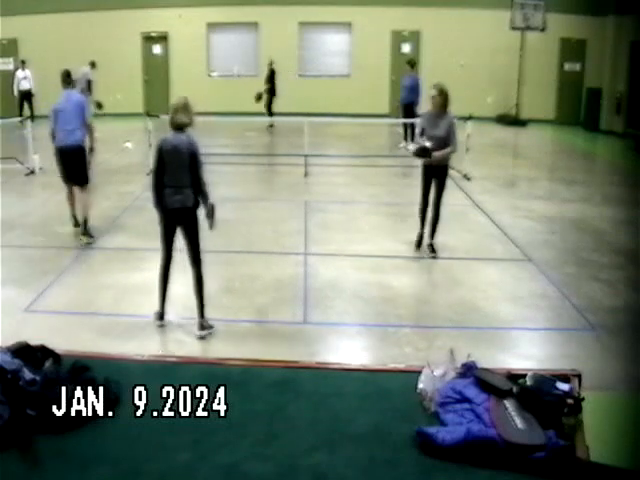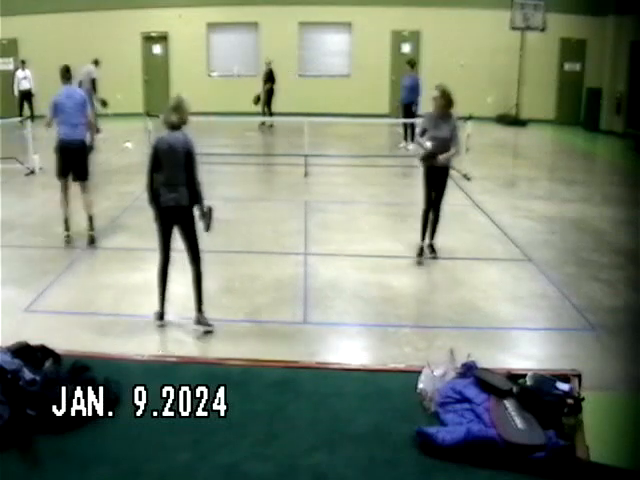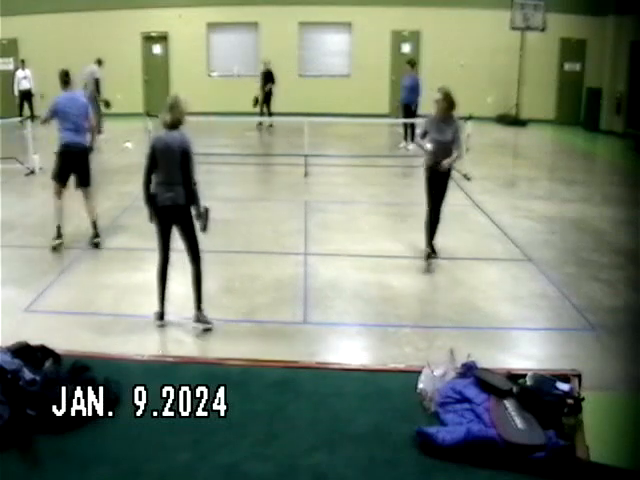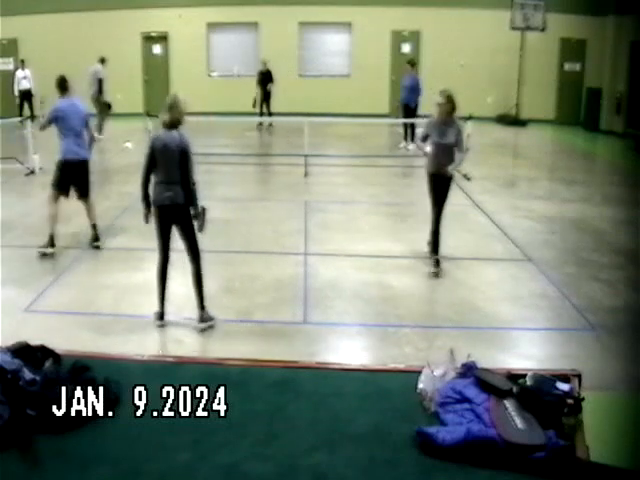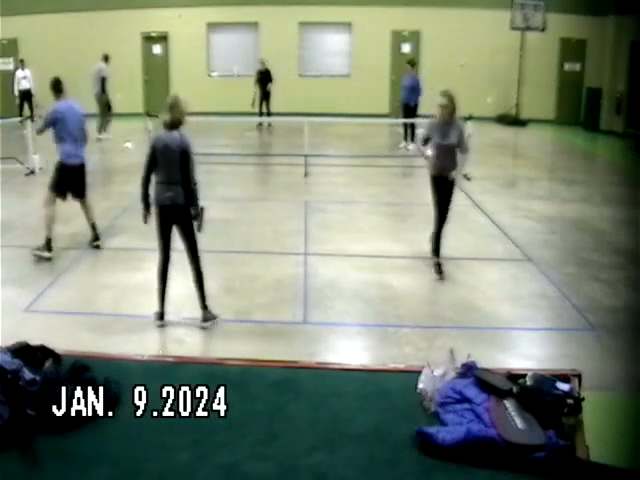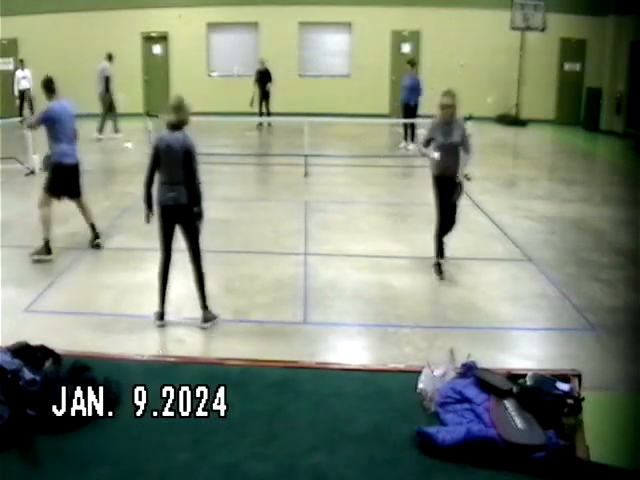
dt=0.1s
person 1, frame 1
left shoulder: (163, 143)
right shoulder: (190, 144)
left elbow: (156, 180)
right elbow: (198, 180)
left wrist: (159, 207)
right wrist: (207, 205)
left hip: (168, 206)
right hip: (187, 206)
left knee: (166, 258)
right knee: (195, 262)
left ankle: (161, 312)
right ankle: (201, 320)
person 1, frame 2
left shoulder: (159, 142)
right shoulder: (186, 142)
left elbow: (151, 178)
right elbow: (192, 179)
left wrist: (154, 205)
right wrist: (201, 205)
left hip: (163, 205)
right hip: (183, 205)
left knee: (164, 258)
right knee: (195, 260)
left ankle: (161, 313)
right ankle: (199, 314)
person 1, frame 3
left shoulder: (156, 141)
right shoulder: (183, 141)
left elbow: (148, 177)
right elbow: (189, 179)
left wrist: (150, 204)
right wrist: (197, 205)
left hip: (161, 204)
right hip: (180, 204)
left knee: (163, 257)
right knee: (194, 257)
left ankle: (161, 312)
right ankle: (198, 313)
person 1, frame 4
left shoulder: (155, 141)
right shoulder: (181, 141)
left elbow: (146, 176)
right elbow: (188, 178)
left wrist: (146, 203)
right wrist: (194, 205)
left hip: (160, 203)
right hip: (179, 203)
left knee: (163, 257)
right knee: (194, 257)
left ankle: (161, 312)
right ankle: (202, 312)
person 1, frame 5
left shoulder: (156, 141)
right shoulder: (183, 142)
left elbow: (146, 176)
right elbow: (189, 178)
left wrist: (145, 203)
right wrist: (195, 206)
left hip: (162, 204)
right hip: (180, 204)
left knee: (164, 257)
right knee: (194, 258)
left ankle: (161, 312)
right ankle: (204, 311)
person 1, frame 6
left shoulder: (160, 141)
right shoulder: (186, 142)
left elbow: (150, 176)
right elbow: (192, 178)
left wrist: (148, 204)
right wrist: (198, 206)
left hip: (164, 204)
right hip: (184, 204)
left knee: (165, 257)
right knee: (195, 258)
left ankle: (161, 312)
right ankle: (205, 312)
person 2, frame 1
left shoulder: (449, 120)
right shoulder: (426, 116)
left elbow: (453, 146)
right elbow: (419, 136)
left wrist: (441, 153)
right wrist: (424, 144)
left hip: (442, 167)
right hip: (428, 165)
left knee: (437, 205)
right knee: (424, 202)
left ankle: (431, 241)
right ankle: (420, 234)
person 2, frame 2
left shoulder: (451, 121)
right shoulder: (428, 117)
left elbow: (456, 148)
right elbow: (419, 136)
left wrist: (446, 156)
right wrist: (424, 143)
left hip: (443, 168)
right hip: (429, 167)
left knee: (437, 206)
right knee: (428, 206)
left ankle: (431, 242)
right ankle: (421, 243)
person 2, frame 3
left shoulder: (454, 123)
right shoulder: (430, 120)
left elbow: (458, 150)
right elbow: (421, 137)
left wrist: (450, 160)
right wrist: (426, 144)
left hip: (445, 170)
right hip: (431, 169)
left knee: (438, 209)
right knee: (431, 208)
left ankle: (431, 241)
right ankle: (429, 249)
person 2, frame 4
left shoulder: (456, 126)
right shoulder: (431, 123)
left elbow: (461, 151)
right elbow: (422, 140)
left wrist: (454, 165)
right wrist: (426, 147)
left hip: (447, 174)
right hip: (433, 173)
left knee: (439, 213)
right knee: (436, 214)
left ankle: (432, 241)
right ankle: (435, 257)
person 2, frame 5
left shoulder: (458, 127)
right shoulder: (433, 125)
left elbow: (463, 152)
right elbow: (423, 143)
left wrist: (458, 169)
right wrist: (427, 150)
left hip: (450, 176)
right hip: (436, 175)
left knee: (444, 217)
right knee: (439, 217)
left ankle: (434, 238)
right ankle: (437, 259)
person 2, frame 6
left shoulder: (459, 125)
right shoulder: (435, 126)
left elbow: (466, 151)
right elbow: (424, 147)
left wrist: (462, 170)
right wrist: (431, 153)
left hip: (454, 177)
right hip: (439, 176)
left knee: (451, 219)
right knee: (442, 218)
left ankle: (440, 240)
right ankle: (437, 260)
person 3, frame 1
left shoulder: (57, 104)
right shoulder: (81, 99)
left elbow: (53, 131)
right elbow: (88, 123)
right wrist: (92, 144)
left hip: (61, 148)
right hip: (77, 146)
left knee: (70, 187)
right knee: (83, 189)
left ankle: (75, 221)
right ankle: (85, 230)
person 3, frame 2
left shoulder: (57, 98)
right shoulder: (82, 94)
left elbow: (49, 123)
right elbow: (90, 120)
left wrist: (48, 121)
right wrist: (91, 141)
left hip: (63, 143)
right hip: (80, 143)
left knee: (64, 186)
right knee: (84, 187)
left ankle: (67, 227)
right ankle: (90, 227)
person 3, frame 3
left shoulder: (57, 101)
right shoulder: (83, 99)
left elbow: (44, 121)
right elbow: (92, 126)
right wrist: (91, 143)
left hip: (66, 148)
right hip: (82, 149)
left knee: (58, 193)
right knee: (87, 193)
left ankle: (58, 234)
right ankle: (95, 233)
person 3, frame 4
left shoulder: (58, 108)
right shoulder: (82, 107)
left elbow: (42, 127)
right elbow: (91, 136)
left hip: (67, 160)
right hip: (83, 160)
left knee: (53, 200)
right knee: (86, 200)
left ankle: (51, 242)
right ankle: (95, 235)
person 3, frame 5
left shoulder: (56, 110)
right shoulder: (77, 108)
left elbow: (39, 131)
left hip: (66, 163)
right hip: (80, 162)
left knee: (50, 201)
right knee: (83, 200)
left ankle: (48, 245)
right ankle: (95, 236)
person 3, frame 6
left shoulder: (50, 109)
right shoulder: (67, 106)
left elbow: (30, 125)
left hip: (60, 162)
right hip: (73, 161)
left knee: (44, 203)
right knee: (78, 200)
left ankle: (46, 248)
right ankle: (95, 235)
